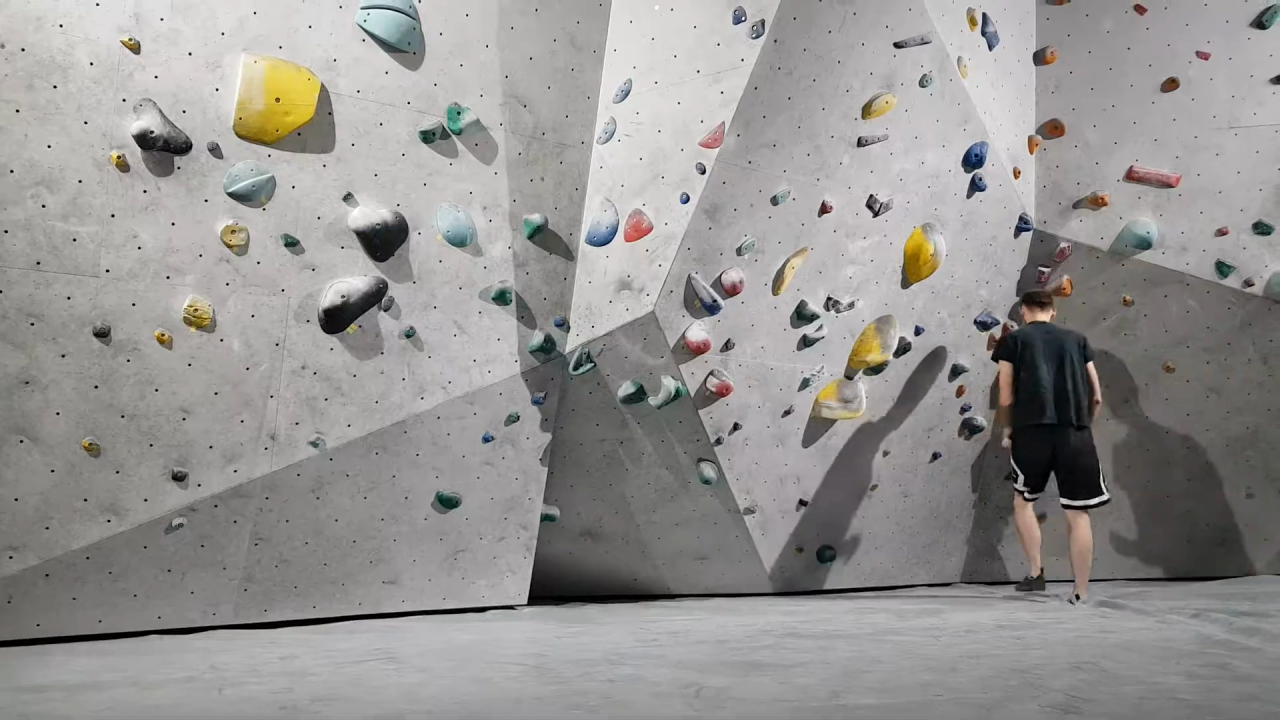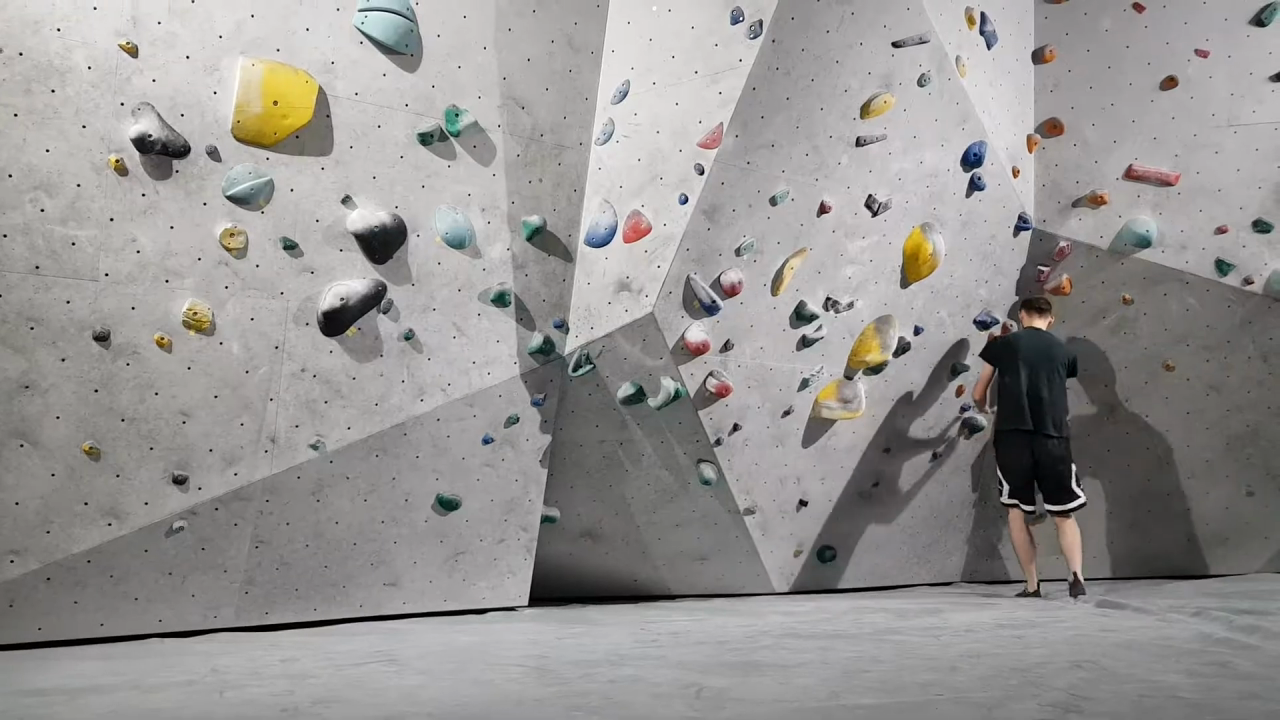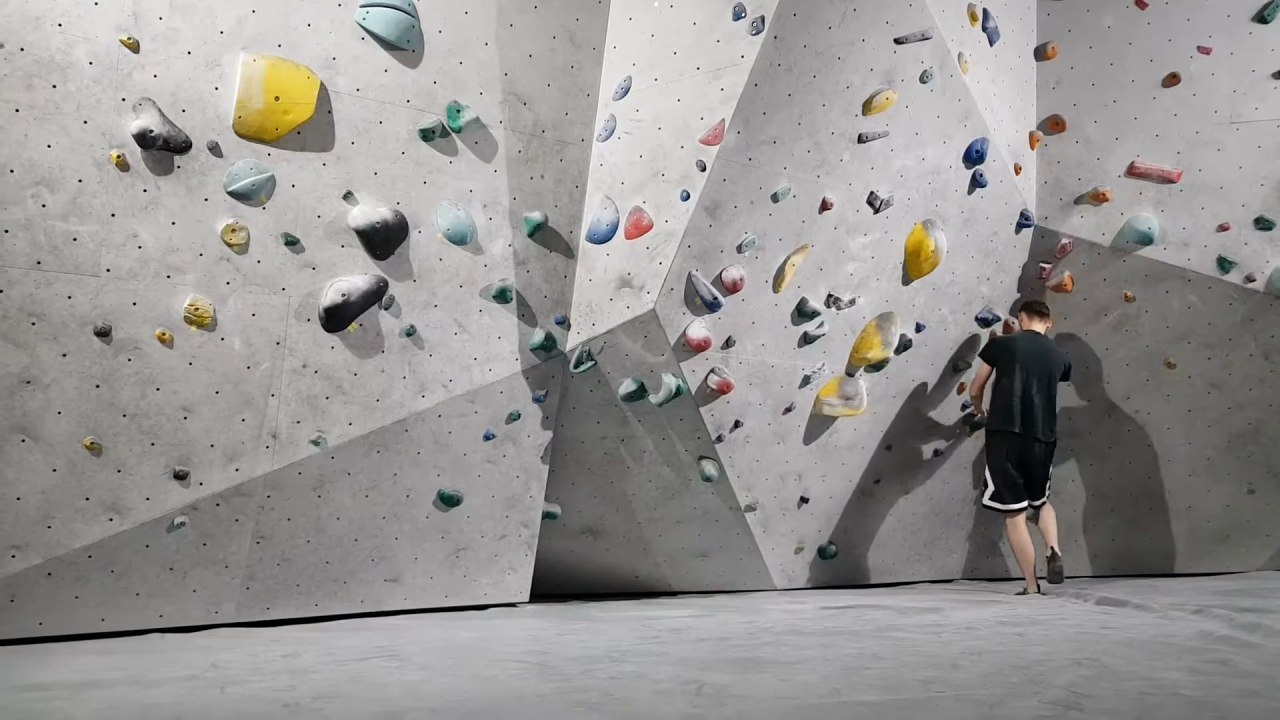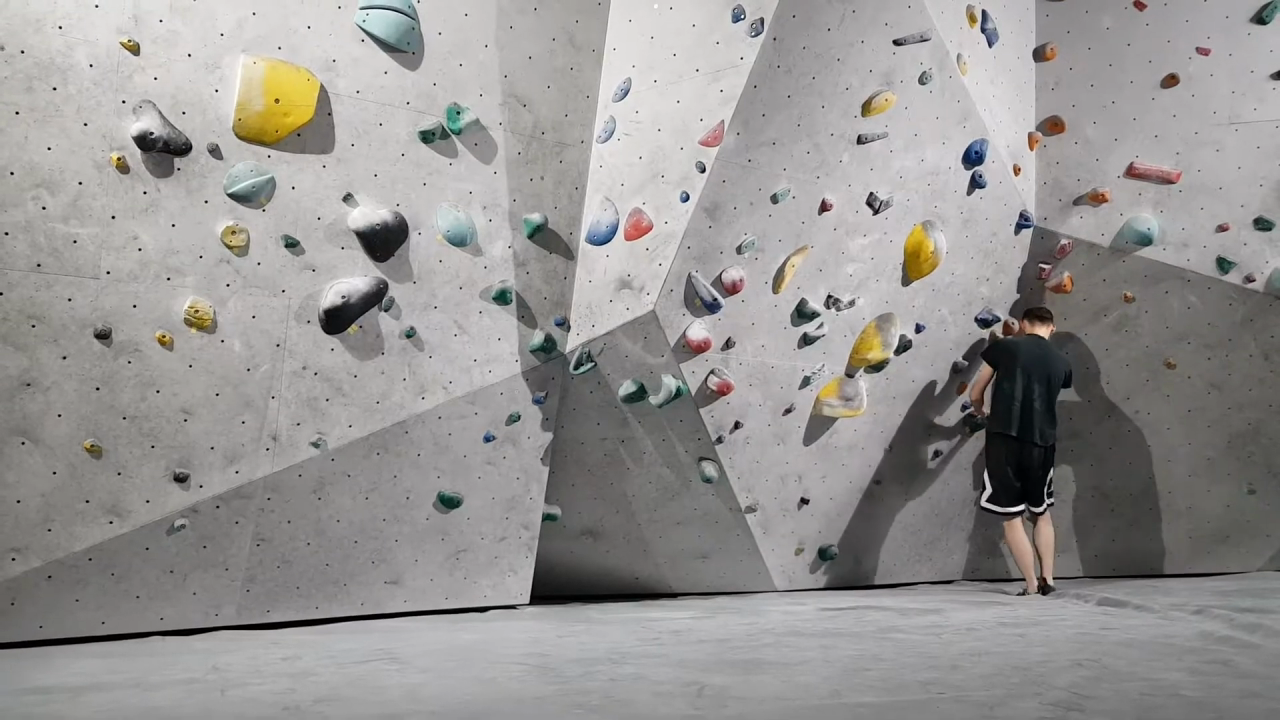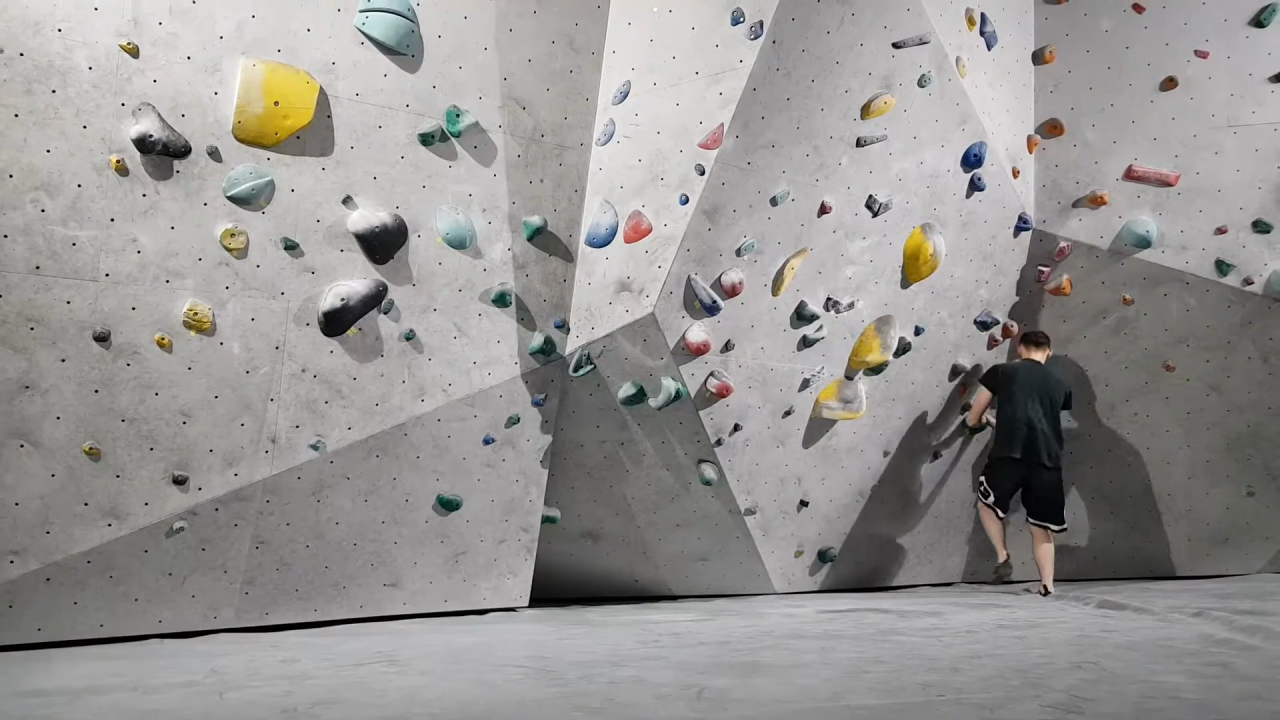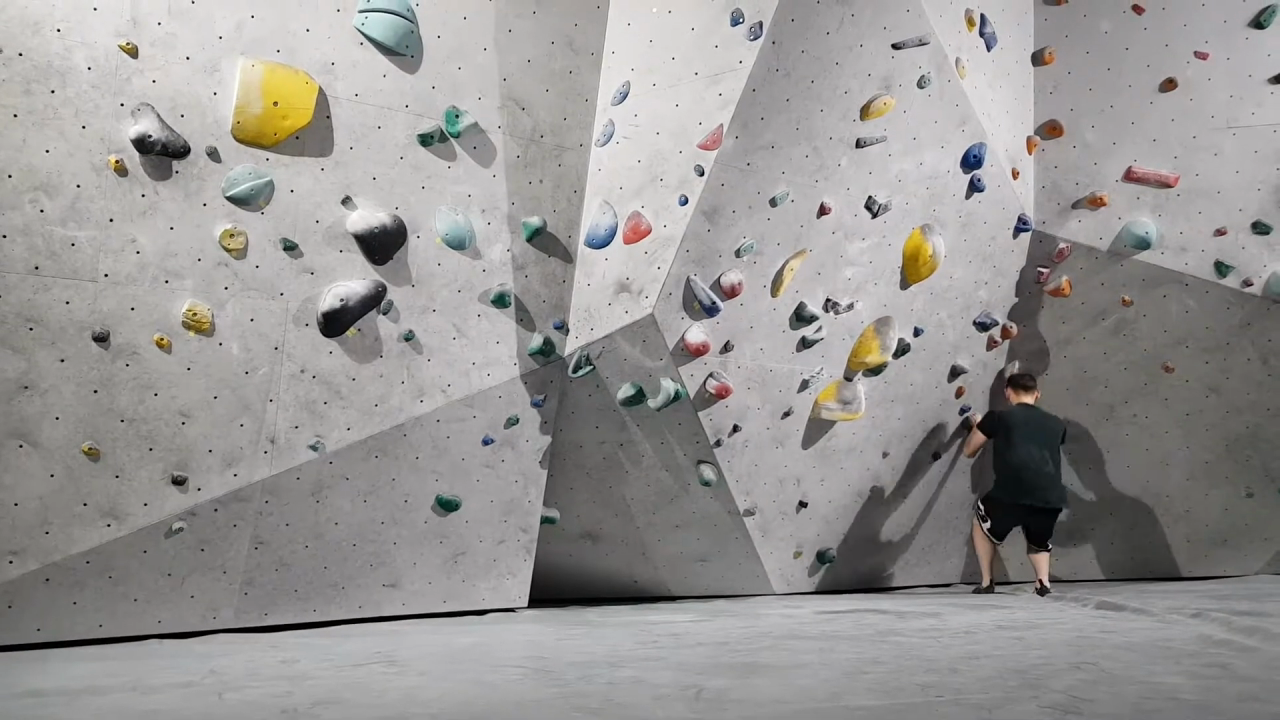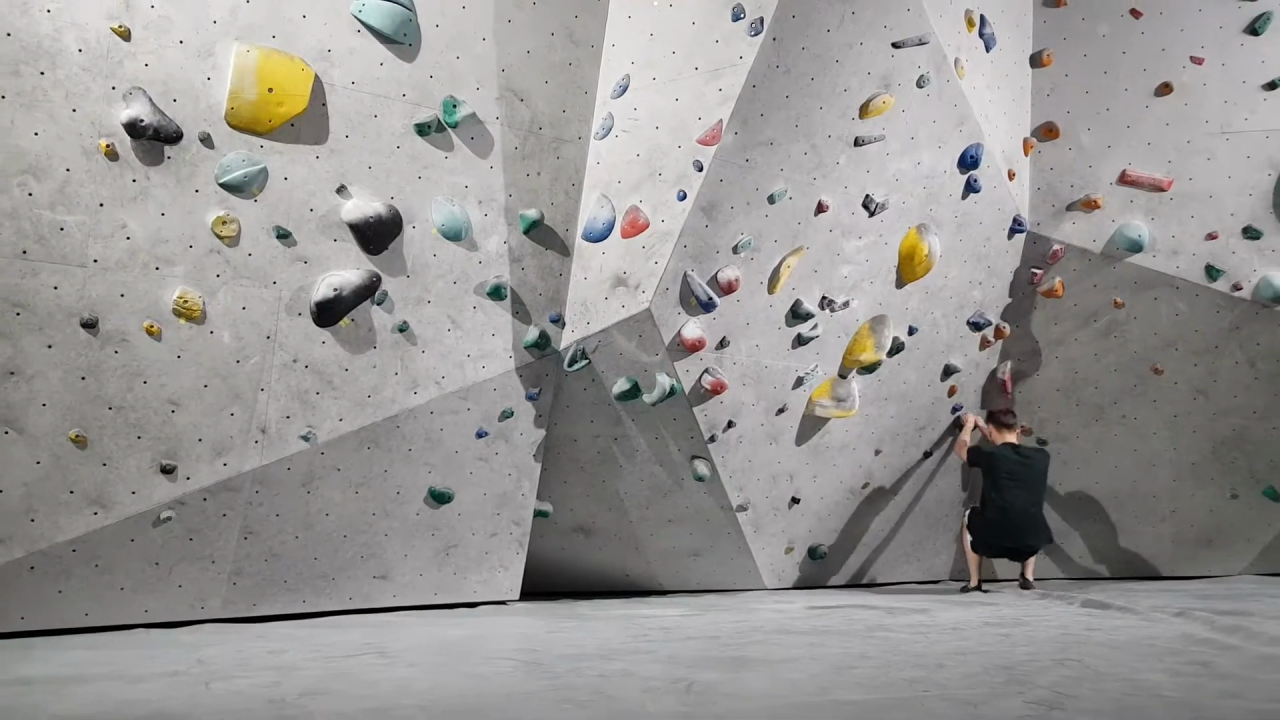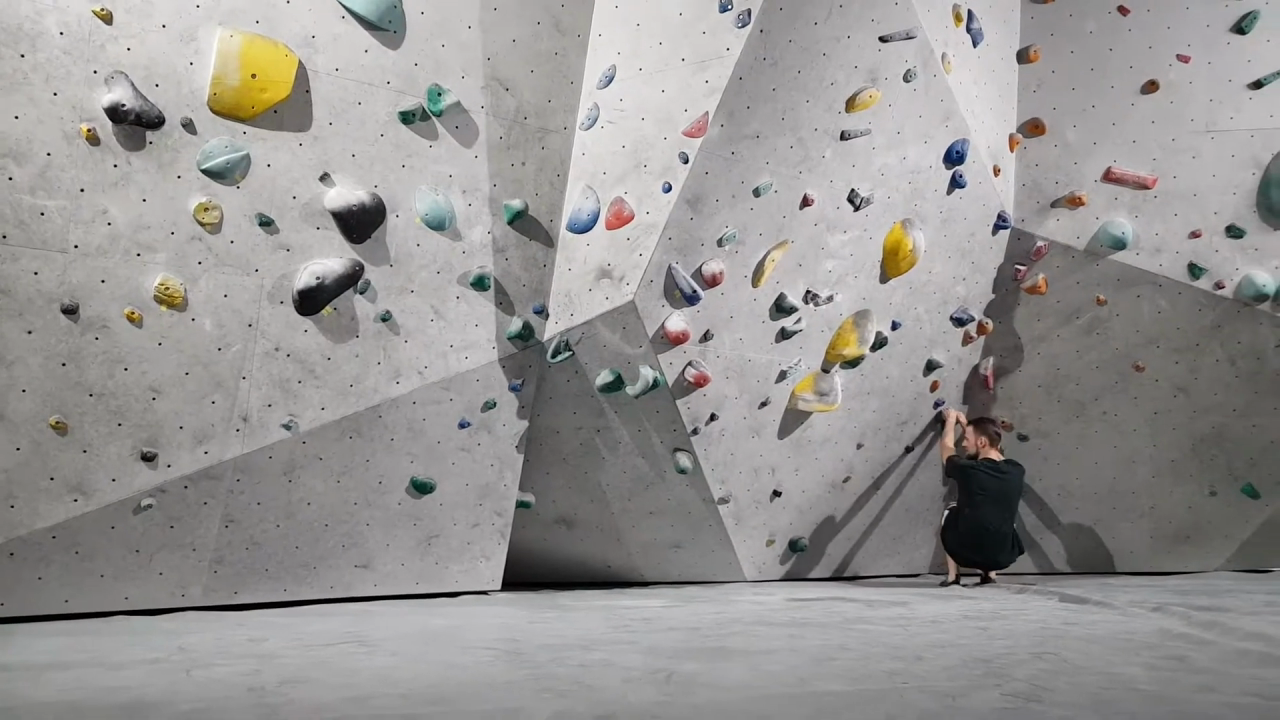
dt=0.3s
person 1, frame 1
left shoulder: (1012, 340)
right shoulder: (1077, 340)
left elbow: (1005, 400)
right elbow: (1096, 398)
left wrist: (1008, 429)
left hip: (1032, 430)
right hip: (1076, 432)
left knee: (1023, 498)
right knee: (1078, 514)
left ankle: (1035, 572)
right ankle: (1080, 593)
person 1, frame 2
left shoulder: (1001, 344)
right shoulder: (1065, 351)
left elbow: (978, 395)
left wrist: (986, 409)
left hip: (1013, 436)
right hip: (1054, 438)
left knee: (1017, 511)
right knee: (1064, 514)
left ankle: (1031, 586)
right ankle: (1076, 575)
person 1, frame 3
left shoulder: (1000, 344)
right shoulder: (1060, 357)
left elbow: (976, 390)
left wrist: (980, 409)
left hip: (1005, 434)
right hip: (1043, 438)
left knee: (1015, 514)
right knee: (1041, 500)
left ankle: (1031, 586)
right ankle: (1054, 551)
person 1, frame 4
left shoulder: (1002, 347)
right shoulder: (1062, 362)
left elbow: (976, 393)
left wrist: (980, 411)
left hip: (1005, 438)
right hip: (1042, 442)
left knee: (1012, 517)
right knee: (1041, 512)
left ankle: (1031, 587)
right ankle: (1047, 580)
person 1, frame 5
left shoulder: (1001, 371)
right shoulder: (1060, 385)
left elbow: (972, 421)
left wrist: (984, 421)
left hip: (1009, 456)
right hip: (1047, 461)
left knee: (986, 503)
right knee: (1041, 528)
left ankle: (1002, 557)
right ankle: (1047, 585)
person 1, frame 6
left shoulder: (998, 417)
right shoulder: (1056, 423)
left elbow: (969, 451)
left wrist: (976, 425)
left hip: (1010, 496)
right hip: (1049, 500)
left knee: (981, 518)
right knee: (1037, 541)
left ankle: (986, 583)
right ankle: (1043, 582)
person 1, frame 7
left shoulder: (989, 456)
right shoulder: (1041, 457)
left elbow: (960, 448)
left wrist: (969, 424)
right wrist: (981, 426)
left hip: (994, 540)
right hip: (1032, 543)
left knee: (971, 516)
left ankle: (974, 582)
right ankle: (1027, 578)
person 1, frame 8
left shoulder: (966, 470)
right shoulder: (1016, 470)
left elbow: (946, 447)
right elbow: (993, 455)
left wrist: (951, 420)
right wrist: (966, 424)
left hip: (967, 554)
right hip: (1003, 556)
left knee: (950, 512)
left ankle: (952, 577)
right ankle: (990, 574)
